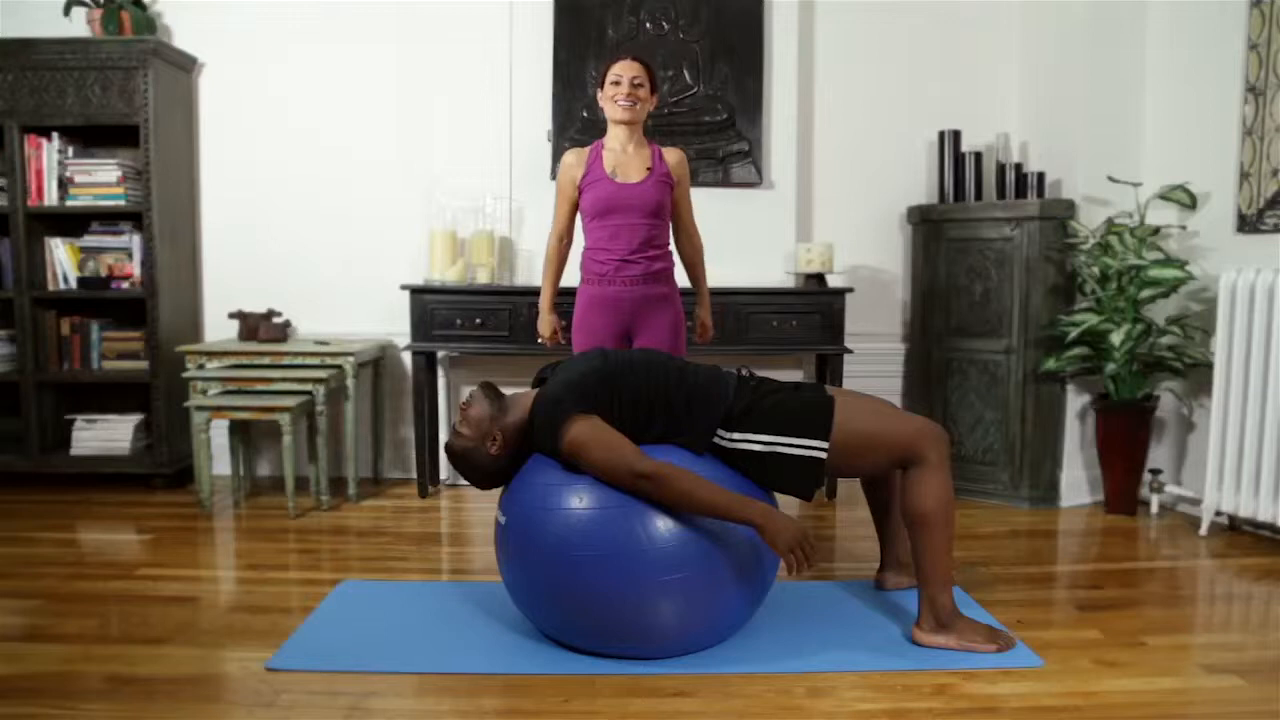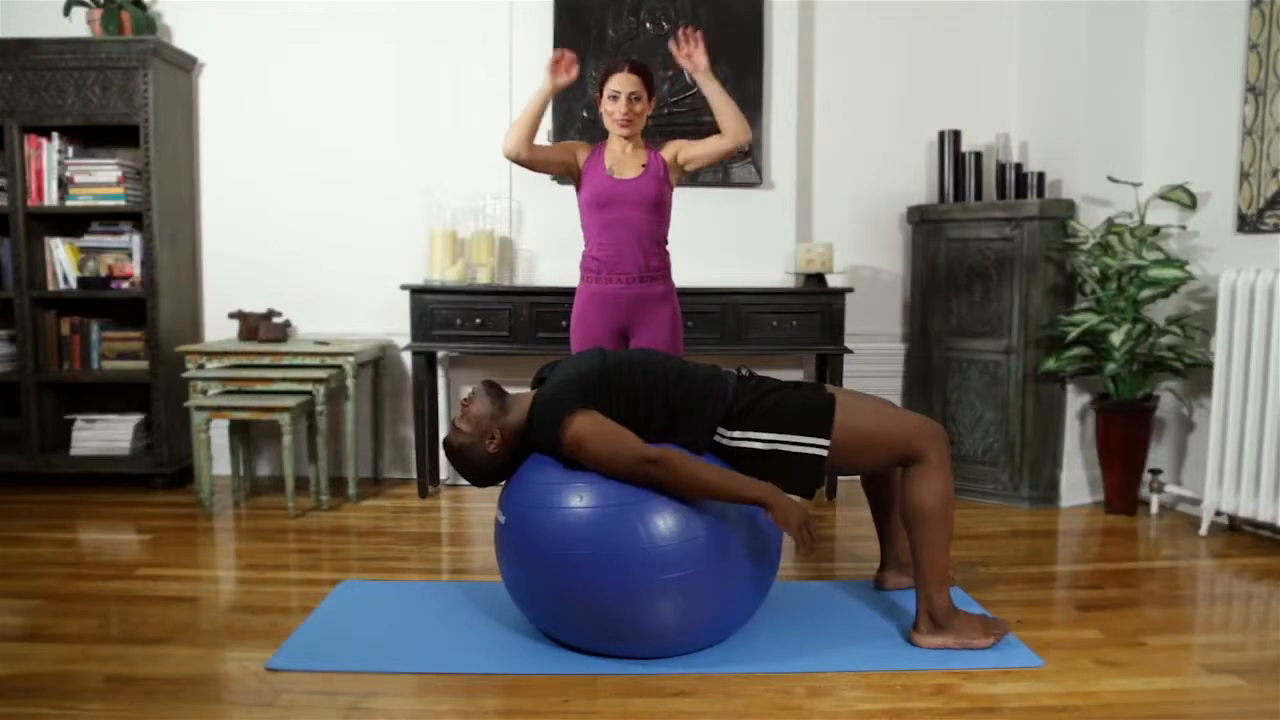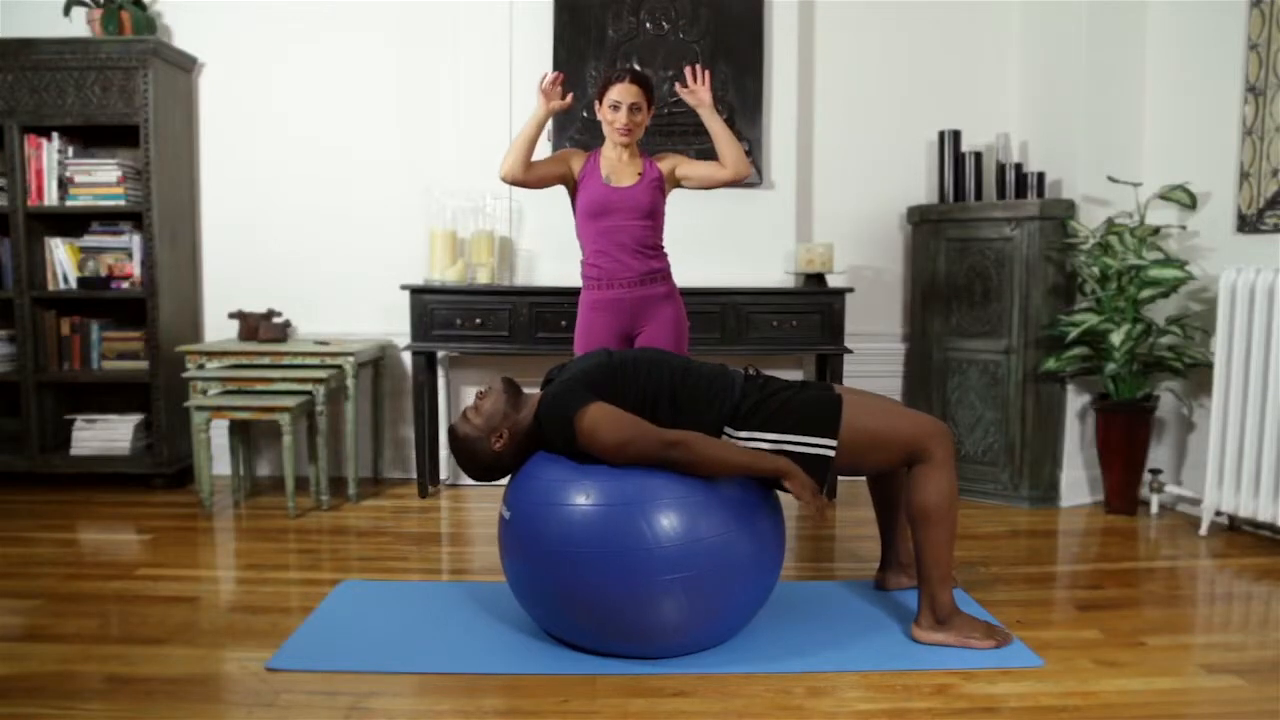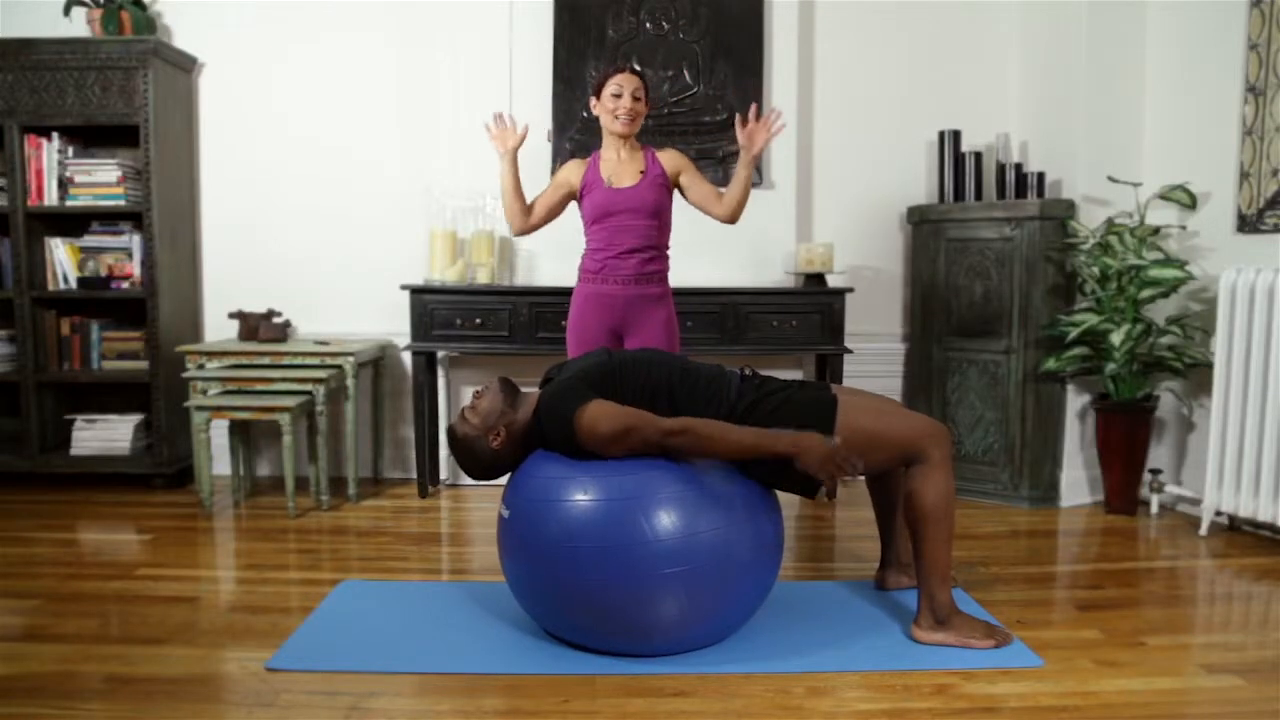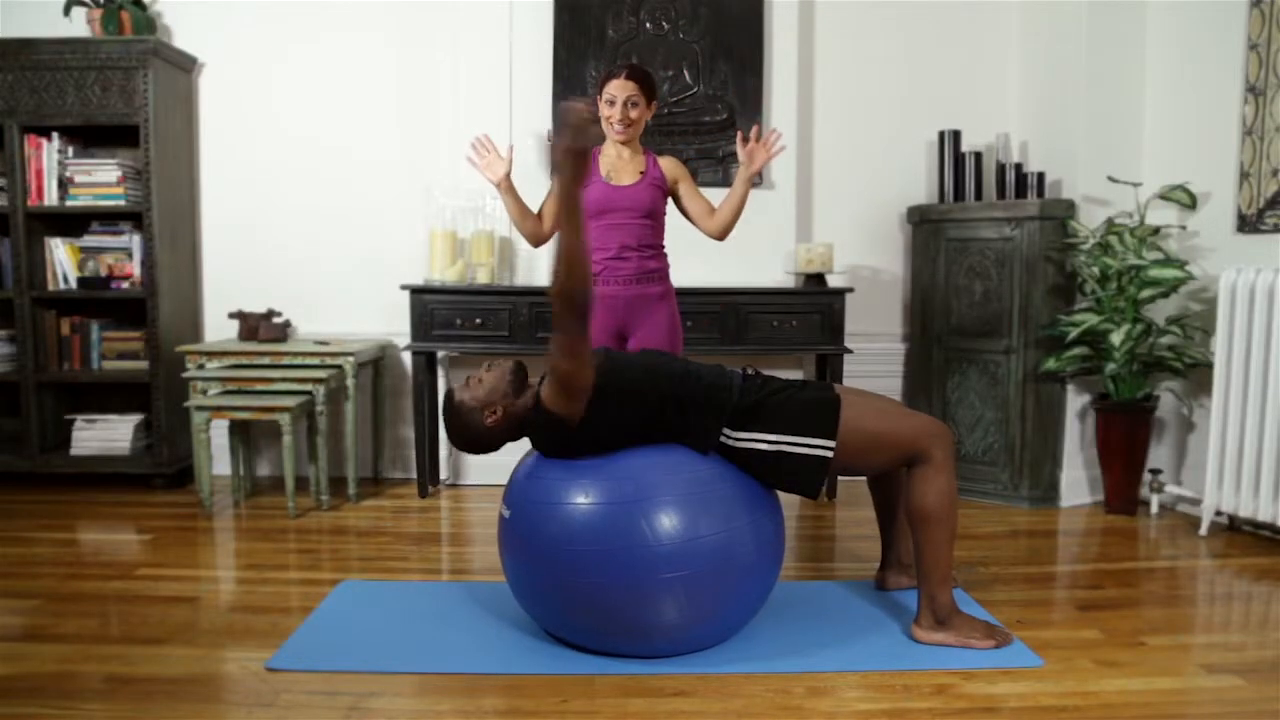
dt=0.7s
person 1, frame 1
left shoulder: (548, 386)
right shoulder: (555, 427)
right elbow: (649, 473)
right wrist: (763, 517)
left hip: (736, 391)
right hip: (741, 422)
left knee: (888, 429)
right knee: (926, 442)
left ankle: (898, 564)
right ankle: (939, 617)
person 1, frame 2
left shoulder: (547, 385)
right shoulder: (556, 424)
right elbow: (654, 462)
right wrist: (769, 497)
left hip: (734, 391)
right hip: (739, 422)
left knee: (889, 431)
right knee: (925, 440)
left ankle: (898, 564)
right ankle: (937, 617)
person 1, frame 3
left shoulder: (555, 388)
right shoulder: (563, 418)
right elbow: (672, 445)
right wrist: (781, 466)
left hip: (742, 391)
right hip: (747, 421)
left knee: (895, 430)
right knee: (931, 439)
left ankle: (898, 564)
right ankle: (938, 614)
person 1, frame 4
left shoulder: (554, 390)
right shoulder: (564, 419)
right elbow: (672, 432)
right wrist: (793, 443)
left hip: (738, 391)
right hip: (750, 414)
left knee: (889, 433)
right knee: (929, 439)
left ankle: (899, 564)
right ankle: (938, 615)
person 1, frame 5
left shoulder: (557, 402)
right shoulder: (558, 419)
right elbow: (569, 306)
right wrist: (568, 187)
left hip: (740, 396)
right hip: (742, 420)
left knee: (900, 432)
right knee: (931, 442)
left ankle: (897, 564)
right ankle: (938, 616)
person 2, frame 1
left shoulder: (672, 161)
right shoulder: (576, 162)
left elbow: (686, 235)
right elbow: (560, 238)
left wrist: (703, 301)
right wrist: (546, 307)
left hip: (659, 302)
right hip: (598, 303)
person 2, frame 2
left shoulder: (668, 158)
right shoulder: (581, 157)
left elbow: (738, 137)
right elbow: (516, 150)
left wrist: (702, 76)
right wrist: (550, 86)
left hip: (655, 301)
right hip: (596, 301)
person 2, frame 3
left shoulder: (664, 167)
right shoulder: (576, 164)
left elbow: (736, 169)
right elbow: (512, 172)
left wrist: (705, 110)
right wrist: (543, 112)
left hip: (658, 304)
right hip: (599, 306)
person 2, frame 4
left shoulder: (668, 163)
right shoulder: (577, 171)
left elbow: (727, 211)
right elbow: (521, 222)
left wrist: (746, 157)
right wrist: (509, 159)
left hip: (652, 304)
right hip: (593, 303)
person 2, frame 5
left shoulder: (667, 169)
left elbow: (716, 226)
right elbow: (538, 233)
left wrist: (745, 174)
right wrist: (504, 185)
left hip: (653, 304)
right hip: (595, 303)
